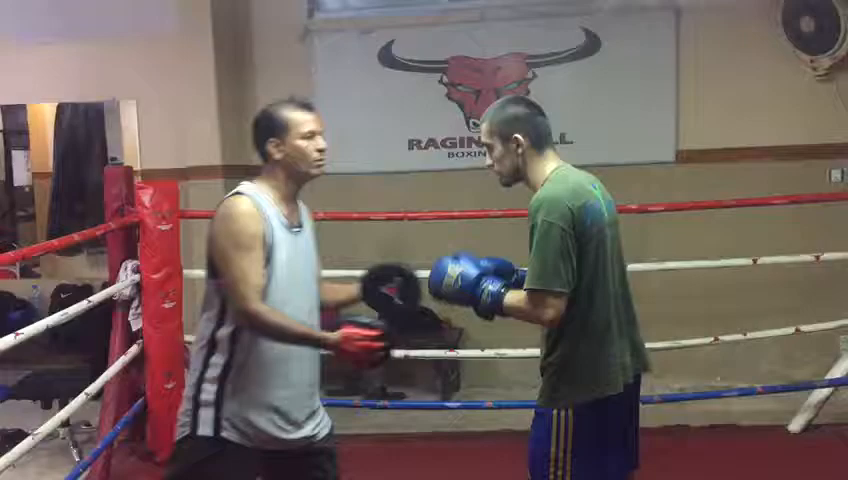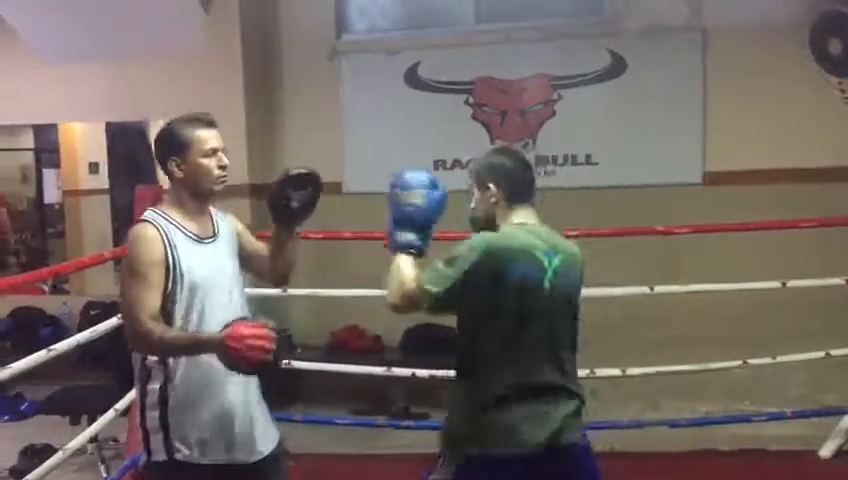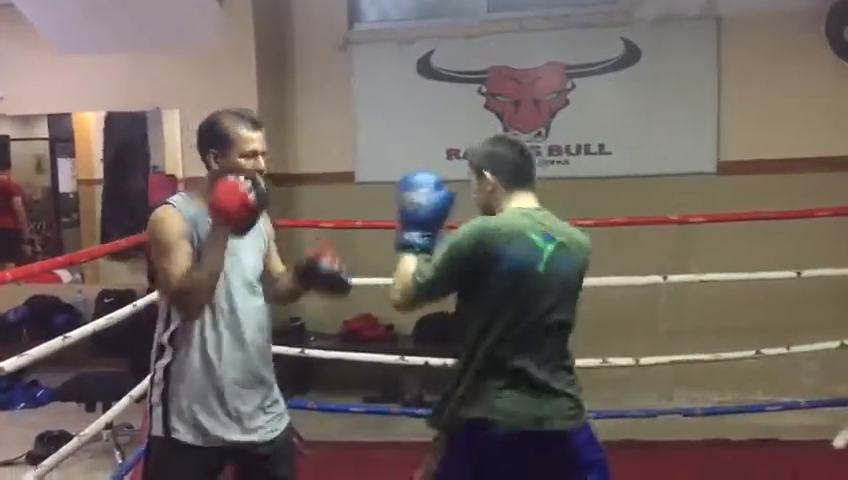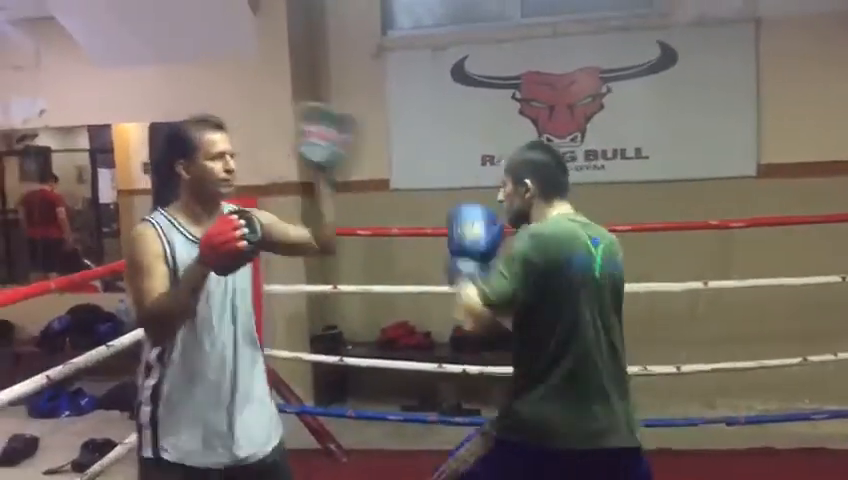
dt=1s
person 1, frame 1
left shoulder: (300, 211)
right shoulder: (242, 211)
right elbow: (248, 310)
left wrist: (365, 290)
right wrist: (334, 340)
right hip: (227, 410)
person 1, frame 2
left shoulder: (227, 225)
right shoulder: (149, 237)
left elbow: (277, 272)
right elbow: (139, 333)
left wrist: (286, 226)
right wrist: (216, 342)
right hip: (180, 430)
person 1, frame 3
left shoulder: (256, 215)
right shoulder: (172, 219)
left elbow: (276, 288)
right elbow: (187, 303)
left wrist: (309, 274)
right wrist: (221, 231)
left hip: (256, 399)
right hip: (191, 404)
person 1, frame 4
left shoulder: (242, 221)
right shoulder: (151, 234)
left elbow: (321, 243)
right elbow: (154, 323)
left wrist: (321, 177)
right wrist: (205, 263)
right hip: (178, 427)
person 2, frame 1
left shoulder: (552, 201)
right shoulder: (587, 184)
left elbow: (548, 308)
left wrist: (485, 292)
right wrist: (512, 276)
left hip: (581, 379)
right hip: (617, 368)
person 2, frame 2
left shoulder: (487, 250)
right shoulder: (569, 255)
left elbow: (401, 299)
left wrist: (406, 234)
left hip: (490, 438)
right hip: (560, 433)
person 2, frame 3
left shoulder: (481, 236)
right shoulder: (576, 244)
left elbow: (402, 297)
left wrist: (414, 235)
left hip: (486, 420)
right hip: (559, 418)
person 2, frame 4
left shoulder: (537, 240)
right shoulder: (608, 244)
left elbow: (477, 319)
left wrist: (468, 264)
left hip: (537, 429)
right hip: (611, 428)
